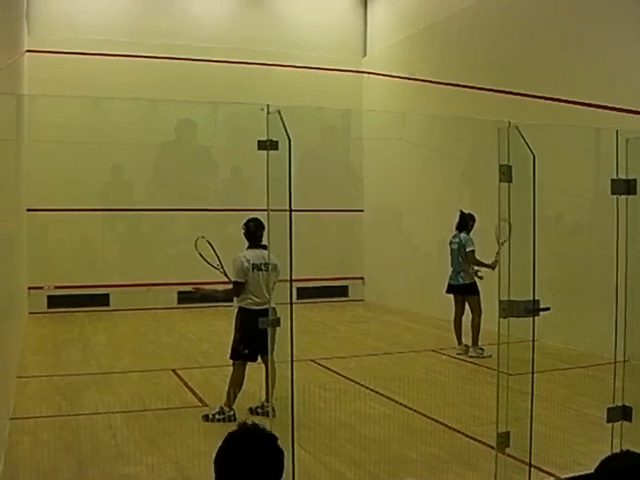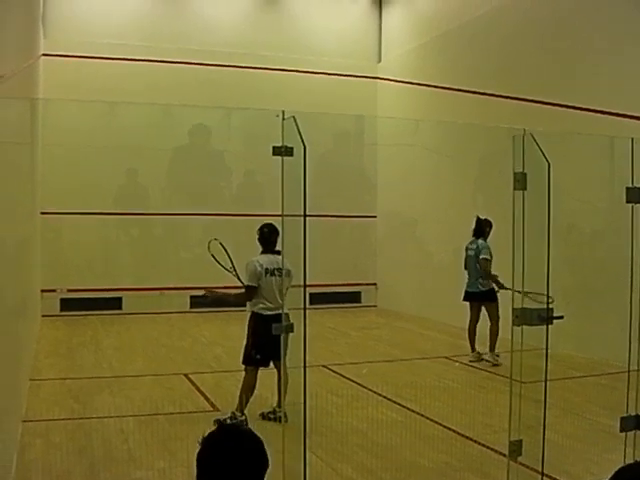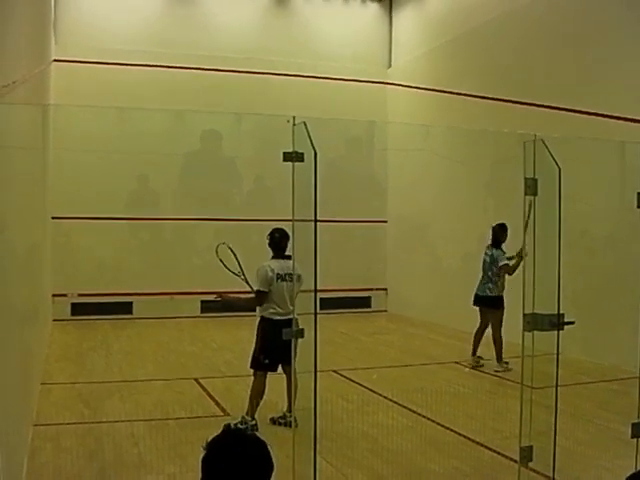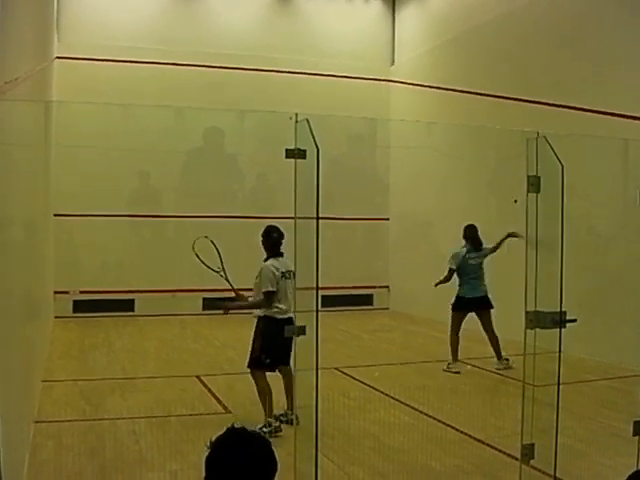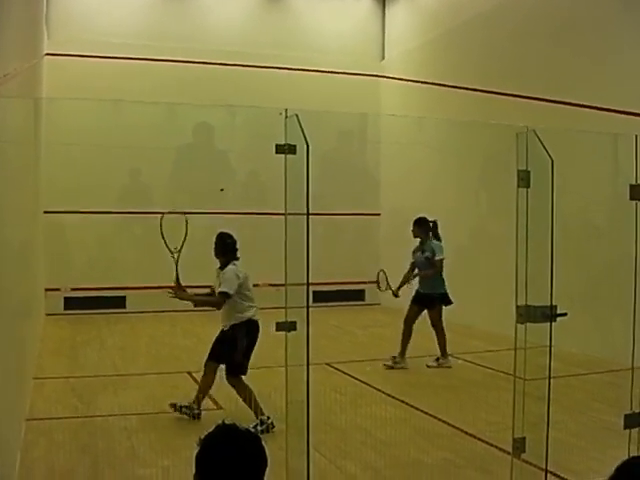
dt=0.5s
person 1, frame 1
left shoulder: (242, 259)
right shoulder: (272, 259)
left elbow: (237, 292)
right elbow: (269, 288)
left wrist: (209, 292)
left hip: (249, 314)
right hip: (267, 312)
left knee: (239, 363)
right knee: (268, 359)
left ankle: (228, 409)
right ankle: (268, 405)
person 1, frame 2
left shoulder: (256, 264)
right shoulder: (285, 264)
left elbow: (249, 296)
right elbow: (282, 293)
left wrist: (221, 295)
left hip: (262, 319)
right hip: (280, 318)
left knee: (251, 368)
right knee: (281, 365)
left ankle: (239, 414)
right ankle: (279, 410)
person 1, frame 3
left shoulder: (266, 268)
right shoulder: (295, 268)
left elbow: (259, 301)
right elbow: (291, 297)
left wrist: (231, 299)
left hip: (271, 324)
right hip: (289, 323)
left knee: (260, 372)
right knee: (290, 370)
left ankle: (249, 419)
right ankle: (289, 415)
person 1, frame 4
left shoulder: (268, 267)
right shoulder: (287, 265)
left elbow: (268, 302)
left wrist: (238, 306)
right wrist: (248, 299)
left hip: (270, 322)
right hip: (286, 321)
left knee: (257, 371)
right knee: (285, 368)
left ankle: (270, 422)
right ankle: (290, 413)
person 1, frame 5
left shoulder: (232, 272)
right shoulder: (223, 272)
left elbow: (219, 302)
right elbow: (212, 297)
left wrist: (186, 298)
right wrist: (188, 294)
left hip: (245, 327)
right hip: (231, 326)
left knee: (233, 377)
right knee: (210, 365)
left ankle: (264, 420)
right ankle: (194, 407)
person 2, frame 1
left shoulder: (453, 238)
right shoulder: (466, 239)
right elbow: (472, 260)
right wrist: (488, 265)
left hip: (455, 280)
right hip: (466, 281)
left knee: (458, 313)
right knee: (476, 313)
left ankle: (460, 346)
right ankle: (474, 348)
person 2, frame 2
left shoulder: (469, 245)
right shoulder: (483, 245)
right elbow: (484, 268)
right wrist: (497, 282)
left hip: (472, 288)
right hip: (485, 288)
left knee: (473, 320)
right knee: (494, 321)
left ankle: (473, 353)
right ankle: (491, 353)
person 2, frame 3
left shoulder: (490, 248)
right shoulder: (498, 253)
right elbow: (509, 271)
left wrist: (514, 257)
right wrist: (521, 257)
left hip: (482, 293)
right hip: (493, 295)
left knee: (483, 325)
right knee: (496, 329)
left ankle: (474, 356)
right ankle: (500, 363)
person 2, frame 4
left shoulder: (458, 255)
right shoulder: (482, 251)
left elbow: (448, 278)
right elbow: (494, 247)
left wrist: (440, 282)
right wrist: (507, 236)
left hip: (464, 297)
right hip: (481, 296)
left knee: (454, 330)
right knee: (489, 330)
left ankle: (454, 363)
right ankle: (501, 360)
person 2, frame 5
left shoulder: (435, 245)
right shoulder: (417, 249)
left elbow: (438, 270)
right elbow: (410, 271)
left wrist: (418, 274)
right wrist: (398, 288)
left hip: (436, 292)
right hip: (422, 291)
left knee: (436, 325)
right knee: (408, 321)
left ankle: (444, 358)
right ankle: (401, 358)
